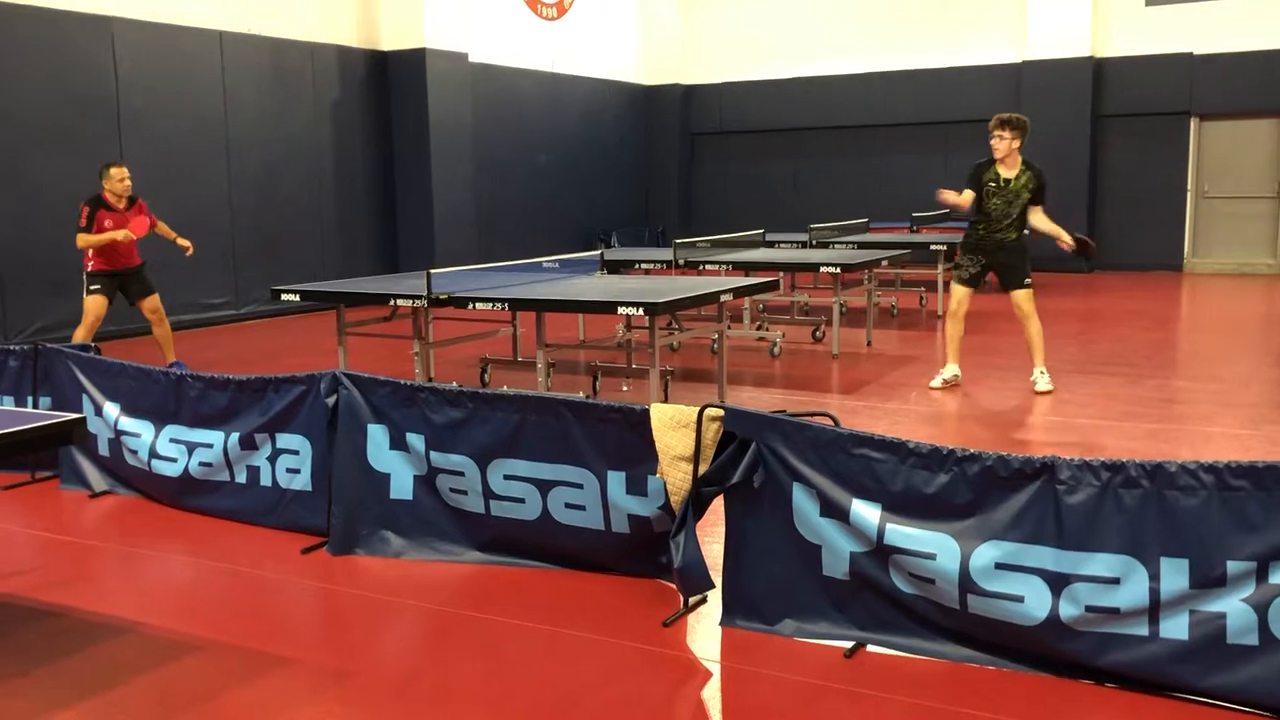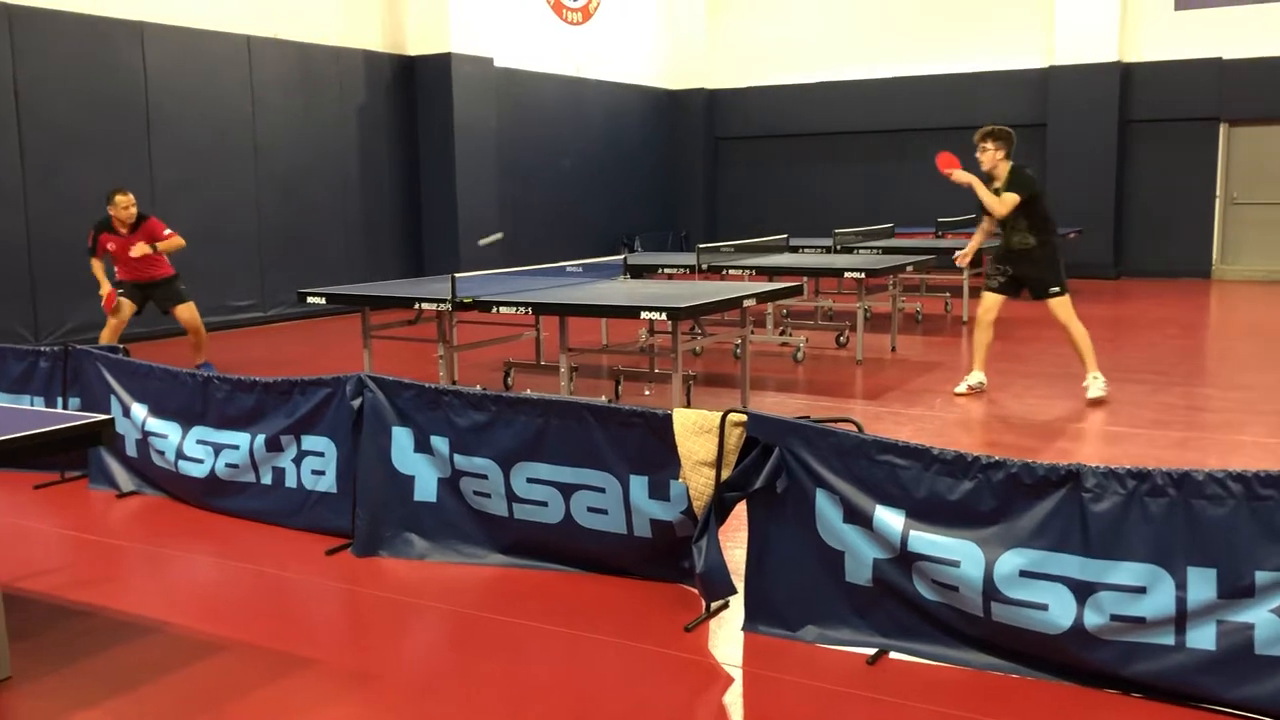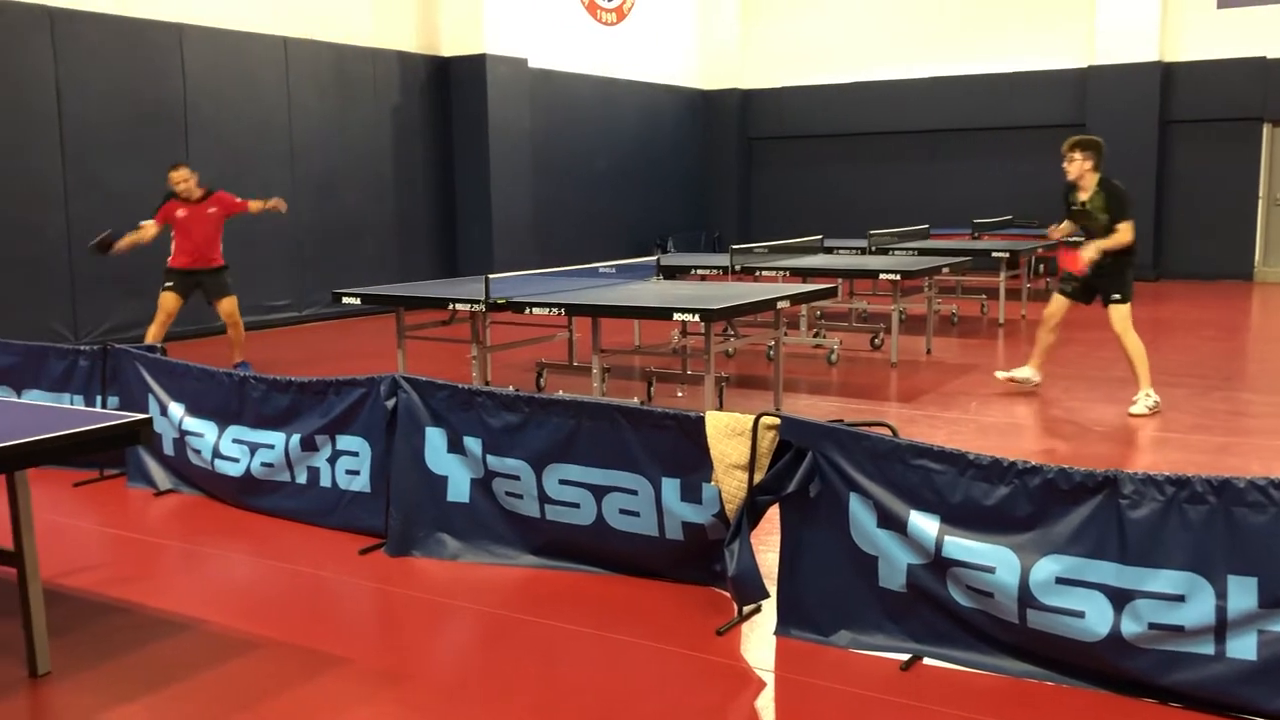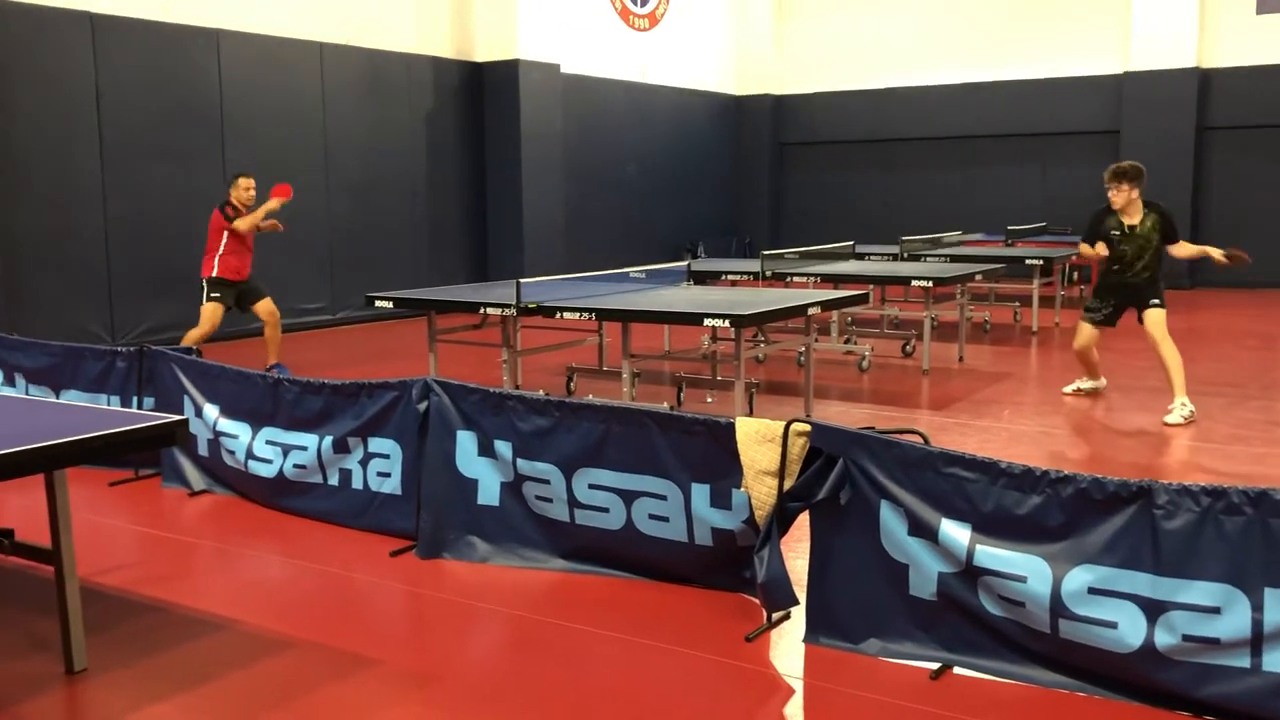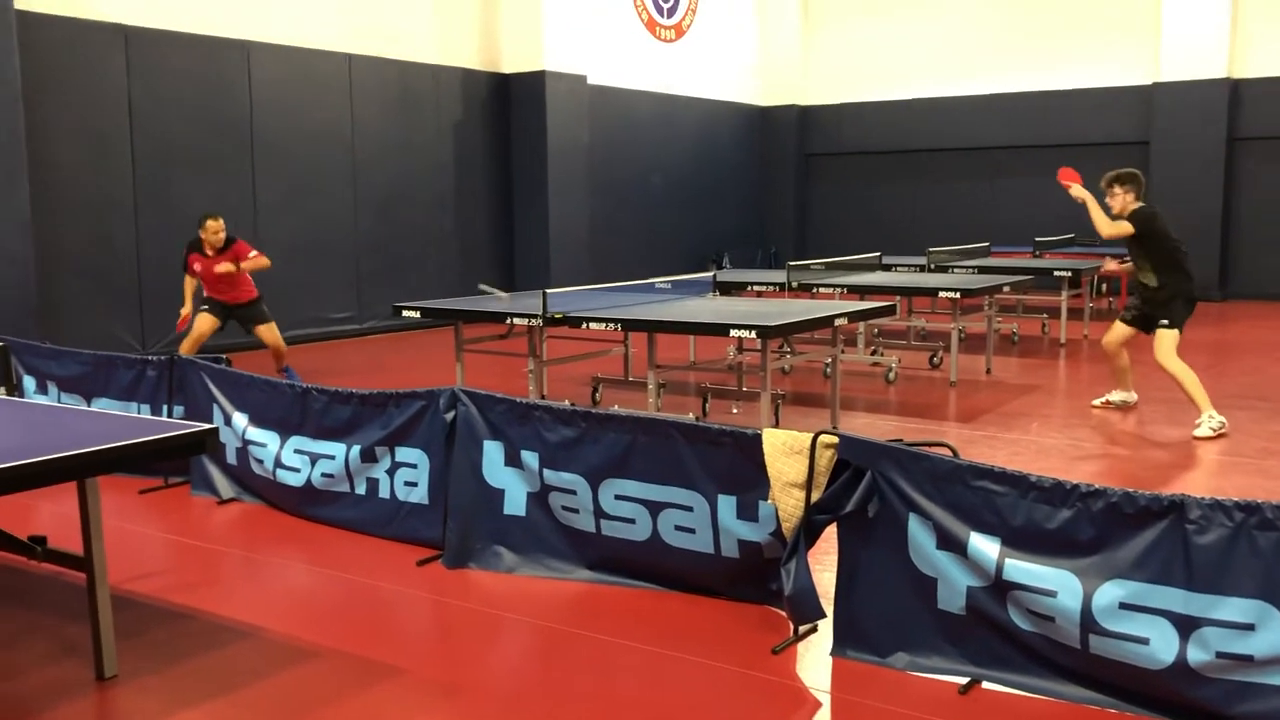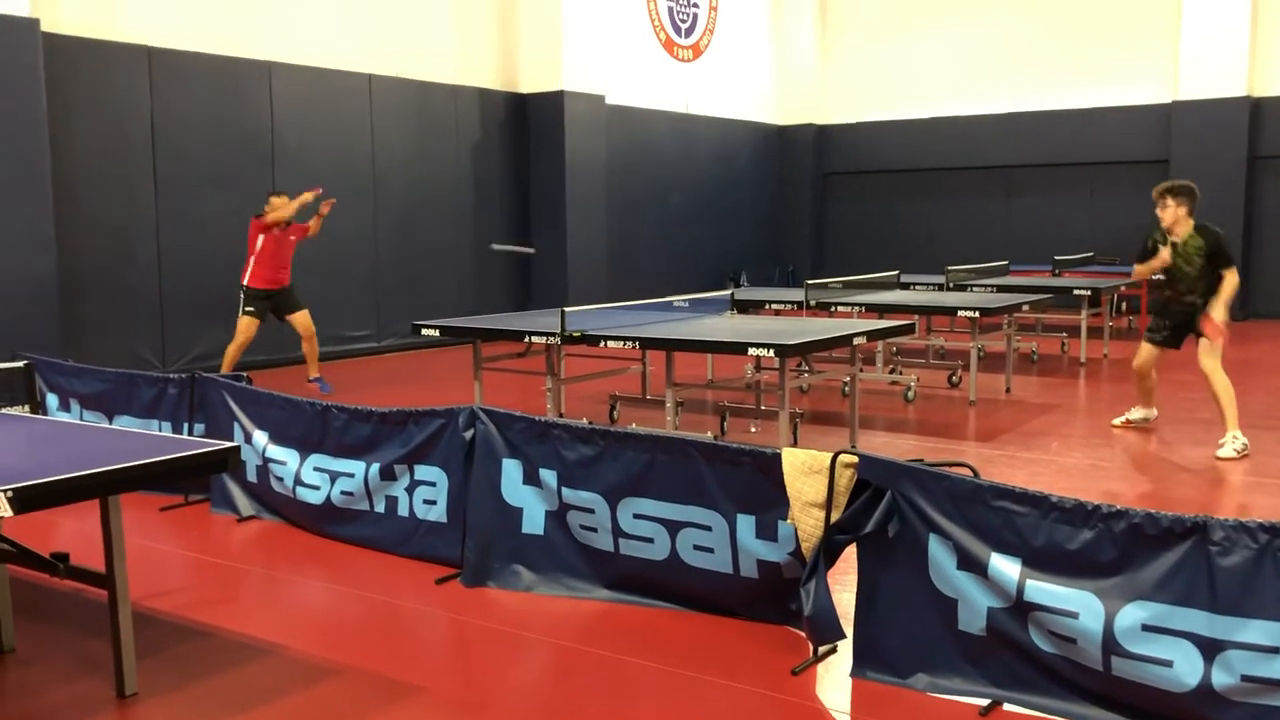
dt=0.4s
person 1, frame 1
left shoulder: (1033, 176)
right shoulder: (981, 170)
left elbow: (1035, 216)
right elbow: (966, 204)
left wrist: (1059, 233)
right wrist: (953, 200)
left hip: (1011, 248)
right hip: (976, 245)
left knee: (1025, 310)
right knee: (955, 308)
left ankle: (1039, 372)
right ankle: (951, 370)
person 1, frame 2
left shoulder: (1021, 177)
right shoulder: (989, 183)
left elbow: (1000, 210)
left wrist: (972, 182)
right wrist: (971, 247)
left hip: (1040, 254)
right hip: (1010, 254)
left knee: (1065, 316)
right knee: (984, 314)
left ankle: (1094, 376)
right ankle: (977, 376)
person 1, frame 3
left shoulder: (1112, 192)
right shoulder: (1070, 193)
left elbow: (1127, 236)
left wrist: (1097, 247)
right wrist: (1060, 232)
left hip: (1113, 264)
right hip: (1082, 263)
left knee: (1121, 326)
right knee: (1050, 317)
left ankle: (1148, 394)
right ankle: (1031, 371)
person 1, frame 4
left shoulder: (1159, 215)
right shoulder: (1103, 217)
left elbow: (1176, 249)
right elbow: (1083, 249)
left wrist: (1207, 250)
right wrist: (1095, 253)
left hip: (1146, 282)
right hip: (1110, 285)
left knee: (1157, 333)
right knee: (1081, 345)
left ankle: (1182, 404)
right ankle: (1093, 380)
person 1, frame 5
left shoulder: (1145, 216)
right shoulder: (1135, 220)
left elbow: (1107, 231)
left wrist: (1086, 198)
right wrist: (1119, 267)
left hip: (1175, 295)
right hip: (1150, 293)
left knee: (1164, 356)
right knee: (1111, 342)
left ankle: (1211, 417)
right ankle: (1125, 394)
person 1, frame 6
left shoulder: (1210, 238)
right shoulder: (1158, 239)
left elbow: (1231, 276)
right elbow: (1138, 274)
left wrist: (1219, 305)
right wrist: (1156, 261)
left hip: (1206, 309)
right hip: (1172, 308)
left knee: (1209, 366)
right knee: (1140, 365)
left ankle: (1236, 437)
right ankle: (1145, 411)
person 2, frame 1
left shoulder: (136, 203)
right shoulder: (93, 207)
left elbow: (155, 225)
right elbow: (81, 242)
left wrist: (177, 238)
right wrist: (113, 234)
left hip: (132, 268)
right hip: (100, 271)
left knee: (157, 314)
right knee: (91, 319)
left ankle: (172, 363)
person 2, frame 2
left shoulder: (147, 222)
right shoulder: (100, 231)
left elbow: (179, 242)
right elbow: (95, 260)
left wrist: (152, 247)
right wrist: (104, 283)
left hip: (163, 279)
right hip: (130, 282)
left knee: (194, 324)
right knee: (115, 322)
left ankle: (202, 363)
person 2, frame 3
left shoulder: (218, 197)
right shoulder: (169, 204)
left elbow: (247, 206)
right elbow: (151, 231)
left wrist: (267, 205)
right wrist: (130, 240)
left hip: (213, 269)
right hip: (179, 269)
left knee: (231, 317)
right knee: (164, 316)
left ankle: (239, 362)
person 2, frame 4
left shoulder: (243, 212)
right shoulder: (225, 209)
right elbow: (244, 226)
left wrist: (263, 226)
right wrist: (267, 207)
left hip: (242, 279)
right hip: (218, 278)
left knee: (272, 316)
right knee: (209, 326)
left ankle: (273, 364)
person 2, frame 5
left shoulder: (235, 245)
right shoulder: (192, 250)
left elbow: (264, 262)
right elbow: (190, 277)
left wrist: (235, 267)
right wrist: (188, 304)
left hip: (246, 301)
right hip: (216, 301)
left knee: (276, 344)
right knee: (197, 334)
left ankle: (283, 369)
person 2, frame 6
left shoulder: (291, 226)
right shoulder: (258, 222)
left elbow: (311, 231)
right elbow: (278, 216)
left wrist: (320, 214)
right wrist: (301, 200)
left hip: (282, 289)
right hip: (256, 290)
left knee: (309, 332)
right knee: (243, 339)
left ankle: (313, 377)
